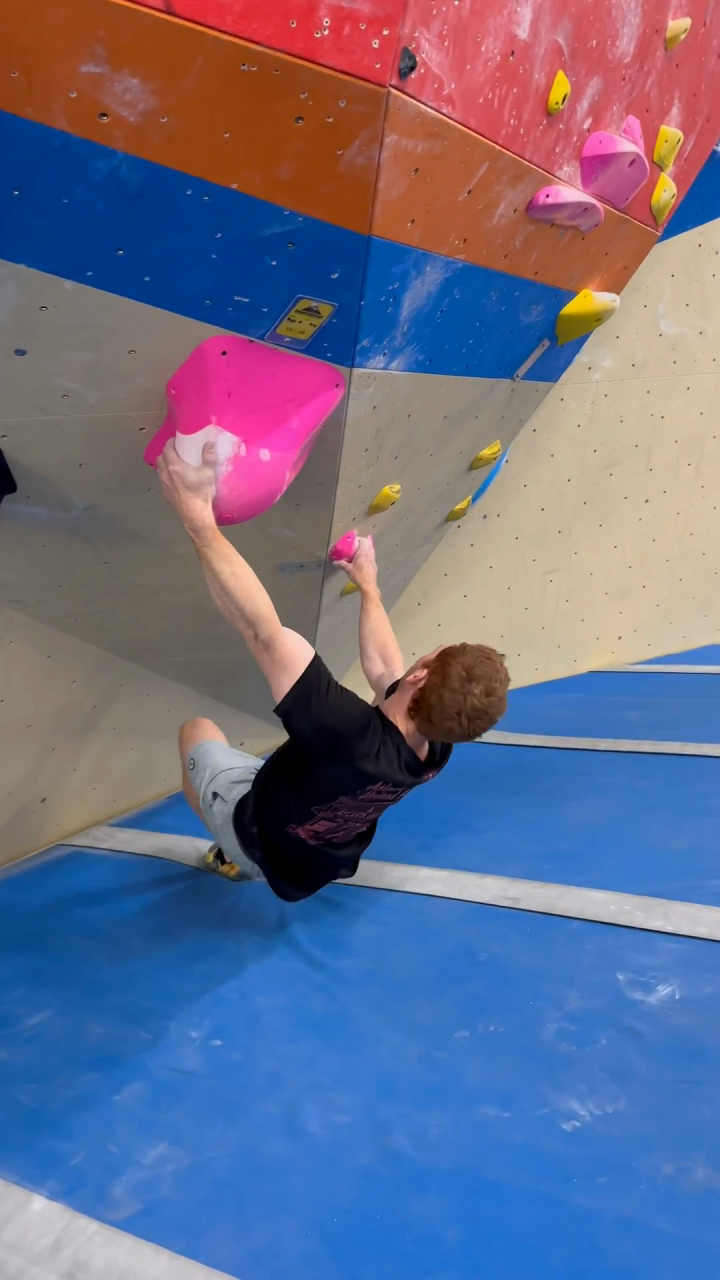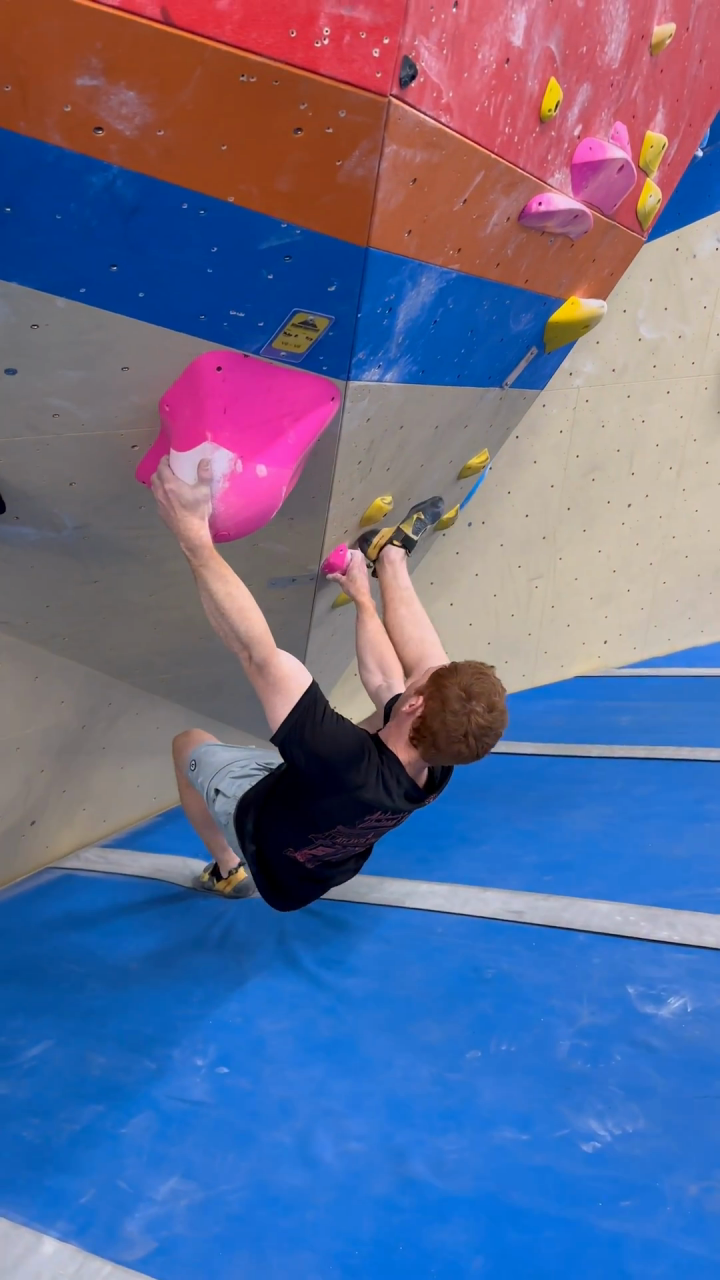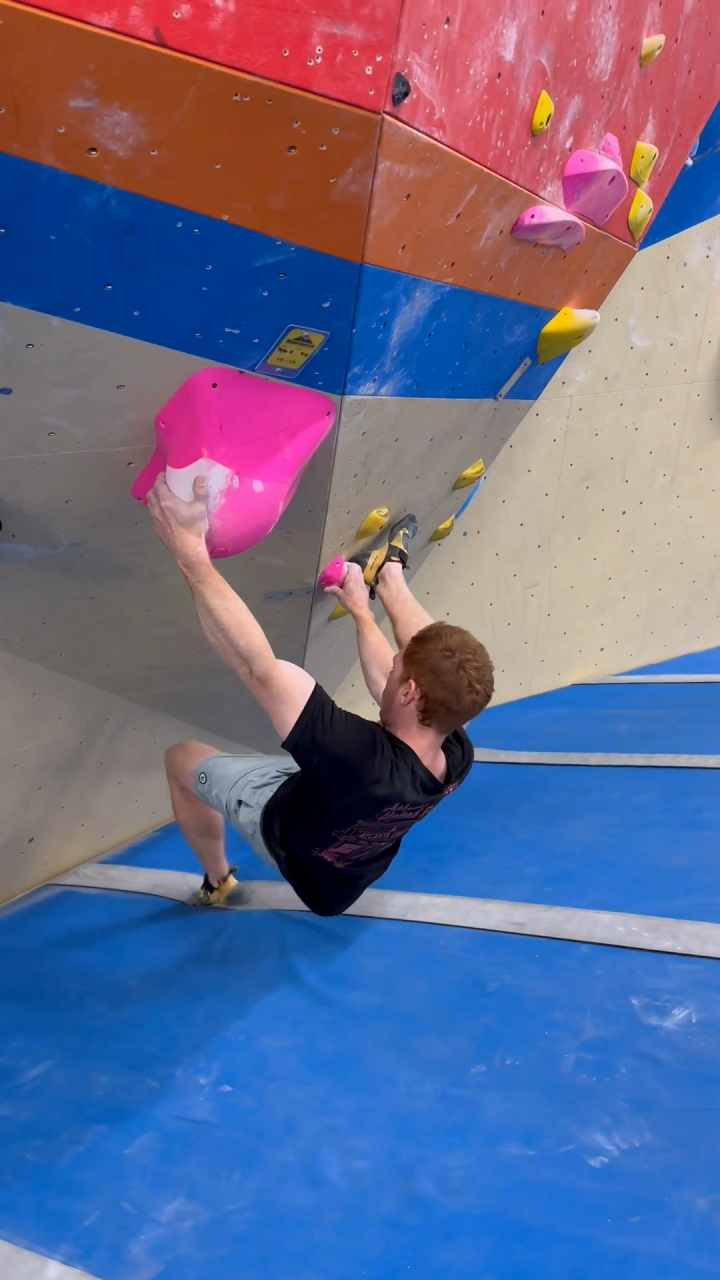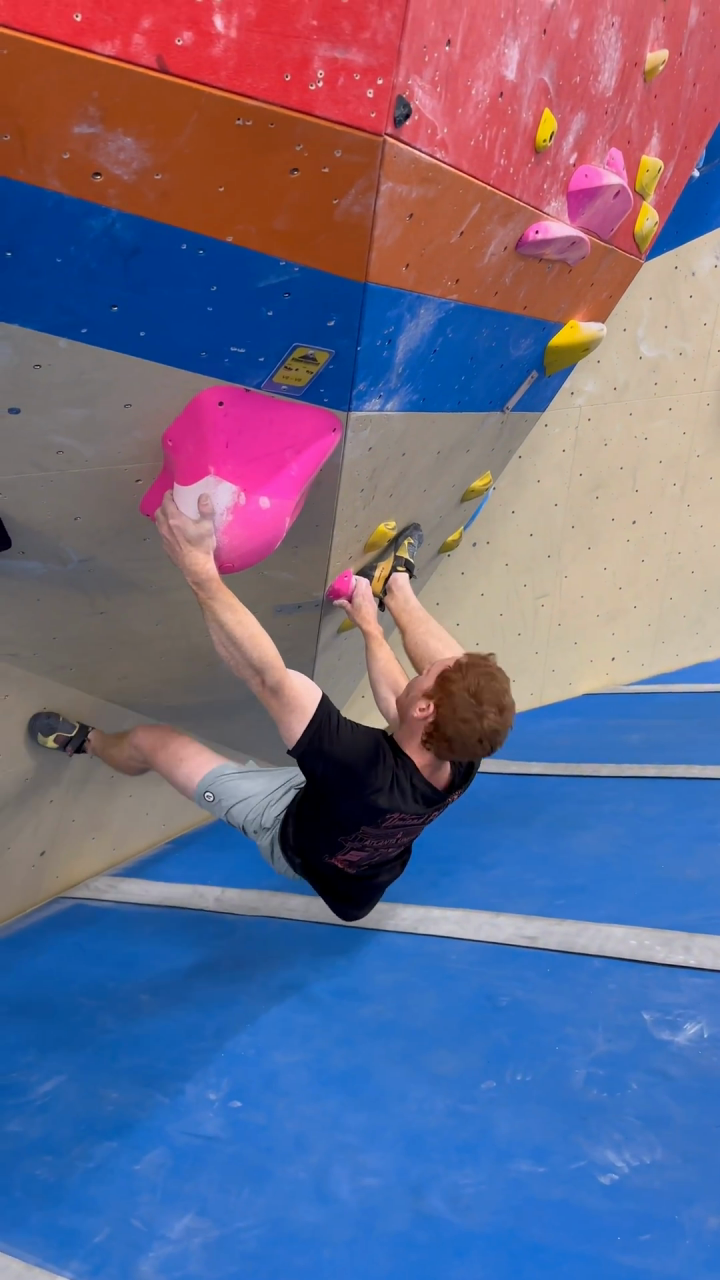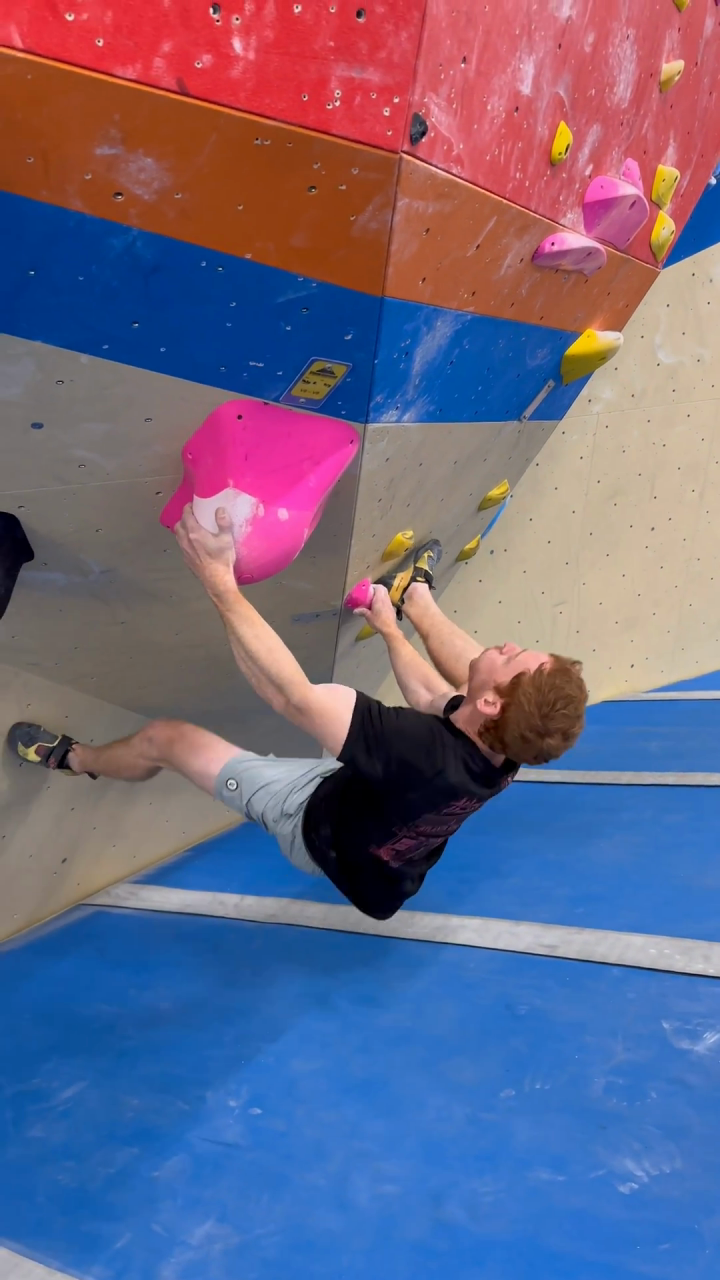
dt=0.5s
person 1, frame 1
left shoulder: (347, 729)
right shoulder: (436, 749)
left elbow: (263, 631)
right elbow: (381, 667)
left wrist: (198, 519)
right wrist: (367, 587)
left hip: (263, 848)
right hip: (327, 860)
left knee: (197, 731)
left ankle: (230, 858)
person 1, frame 2
left shoulder: (341, 756)
right shoulder: (436, 772)
left elbow: (258, 653)
right elbow: (383, 680)
left wrist: (193, 537)
right wrist: (362, 598)
left hip: (262, 825)
left knee: (188, 744)
left ankle: (228, 872)
right ankle: (391, 555)
person 1, frame 3
left shoulder: (354, 756)
right shoulder: (457, 758)
left elbow: (259, 667)
right elbow: (392, 688)
left wrist: (191, 553)
right wrist: (360, 612)
left hip: (285, 826)
left knee: (183, 758)
right knee: (448, 653)
left ankle: (218, 881)
right ankle: (387, 573)
person 1, frame 4
left shoulder: (359, 764)
right shoulder: (462, 764)
left elbow: (269, 676)
right elbow: (400, 702)
left wrist: (199, 570)
right wrist: (369, 626)
left hip: (294, 836)
left knee: (148, 741)
right knee: (468, 671)
left ankle: (90, 741)
right ankle: (394, 584)
person 1, frame 5
left shoulder: (420, 751)
right shoulder: (503, 749)
left elbow: (294, 695)
right elbow: (435, 696)
left wrist: (219, 580)
right wrist: (390, 630)
left hip: (319, 827)
right hip: (378, 826)
left knee: (164, 737)
right knee: (485, 667)
left ankle: (76, 759)
right ankle: (413, 596)
